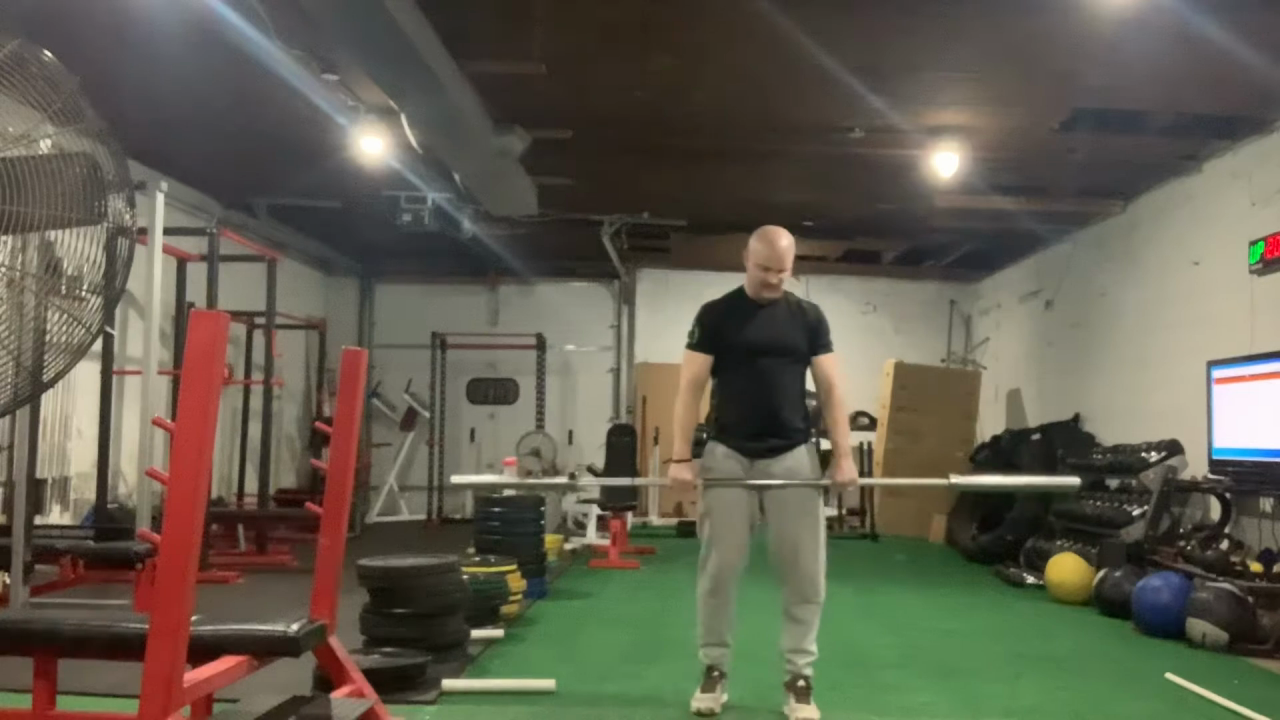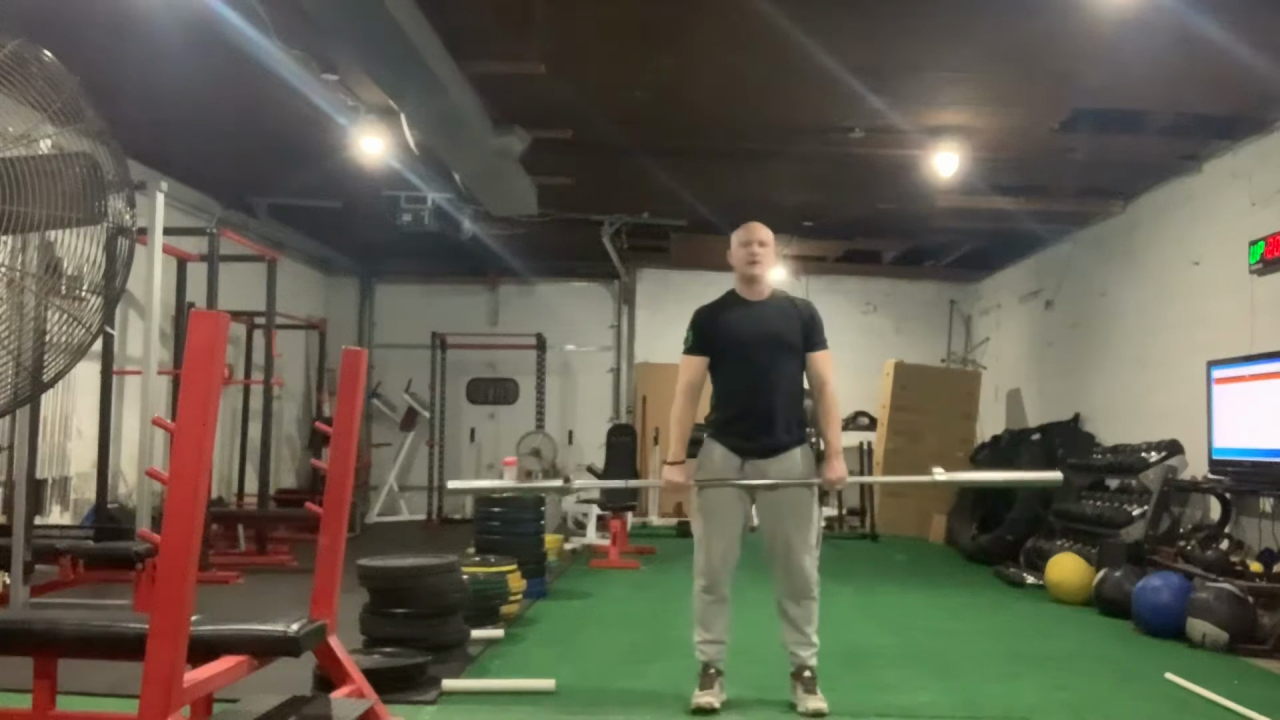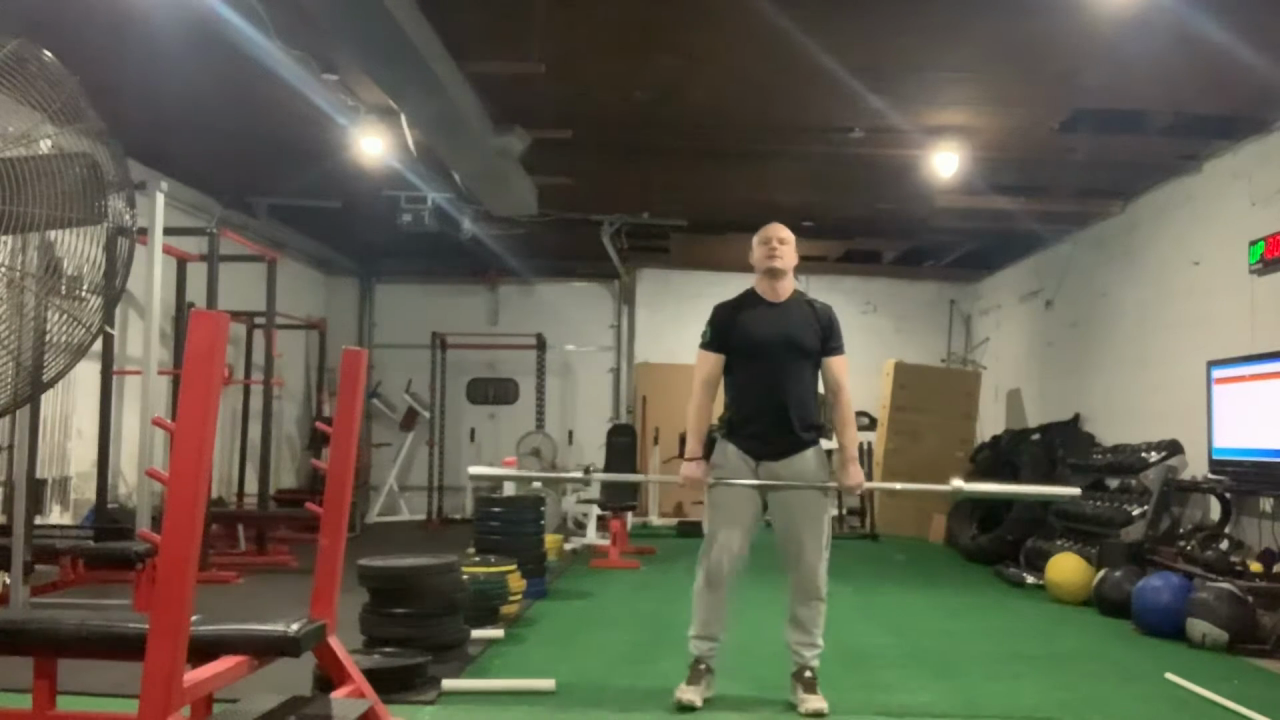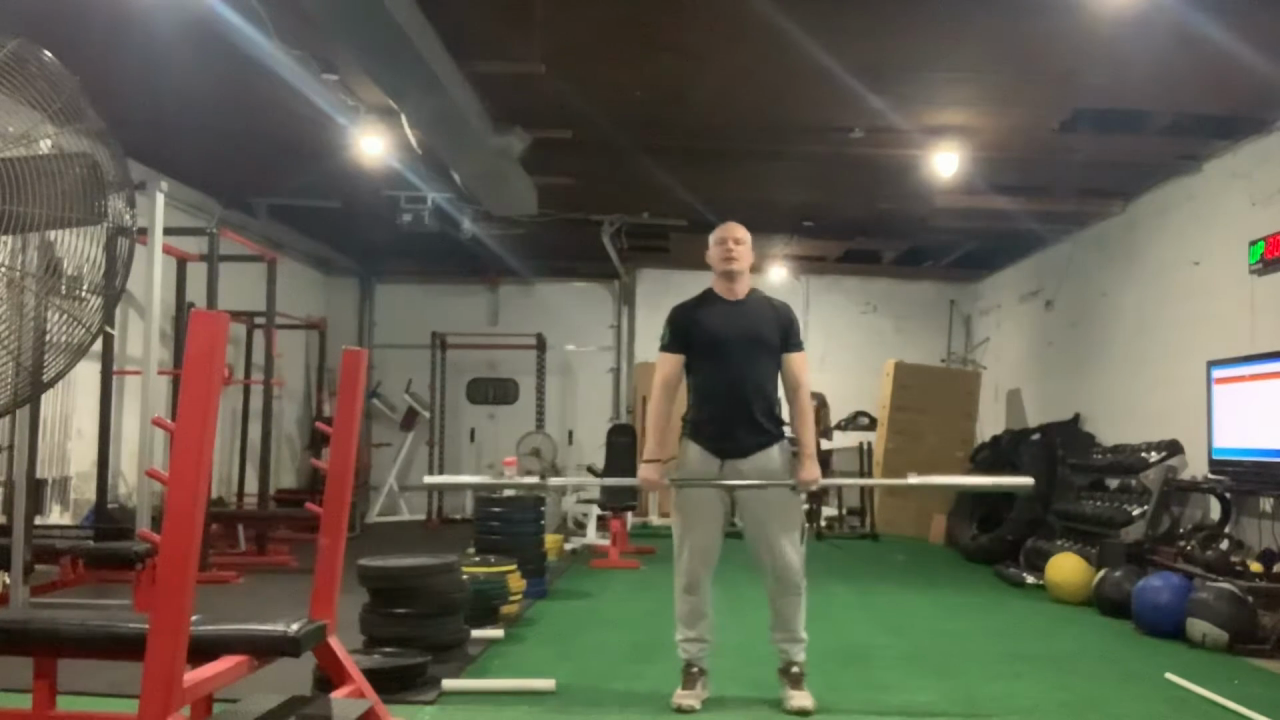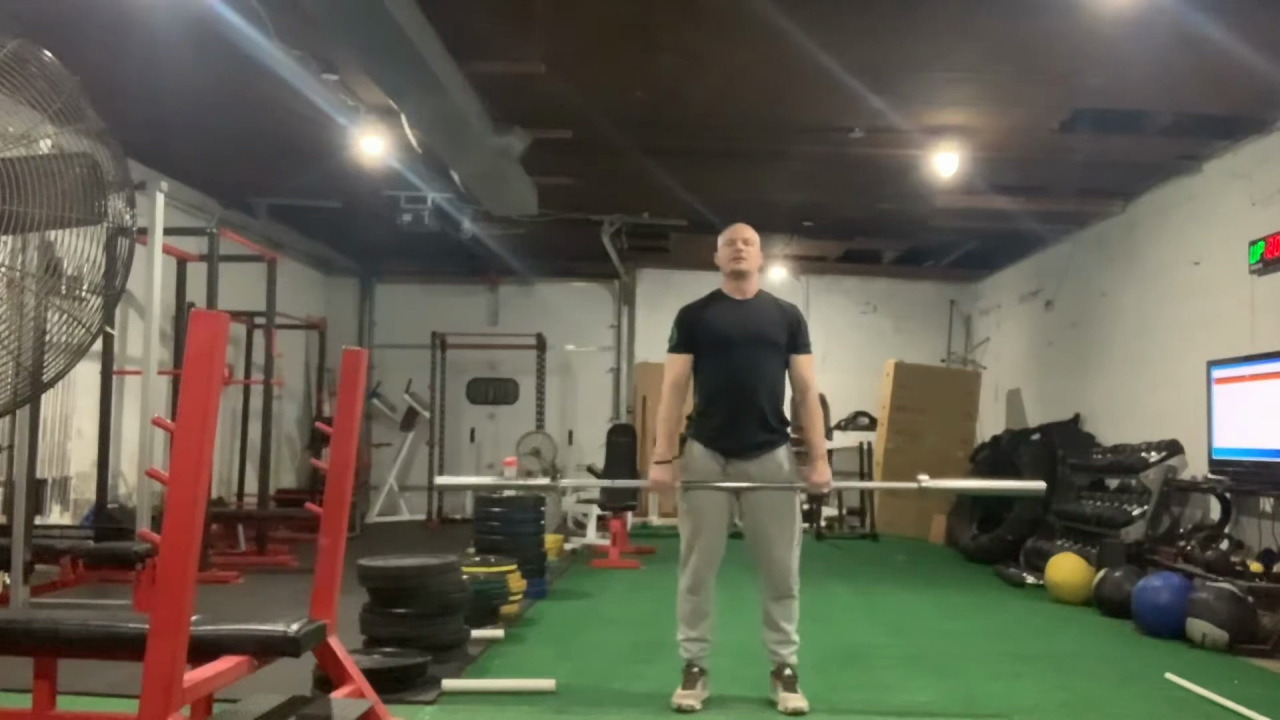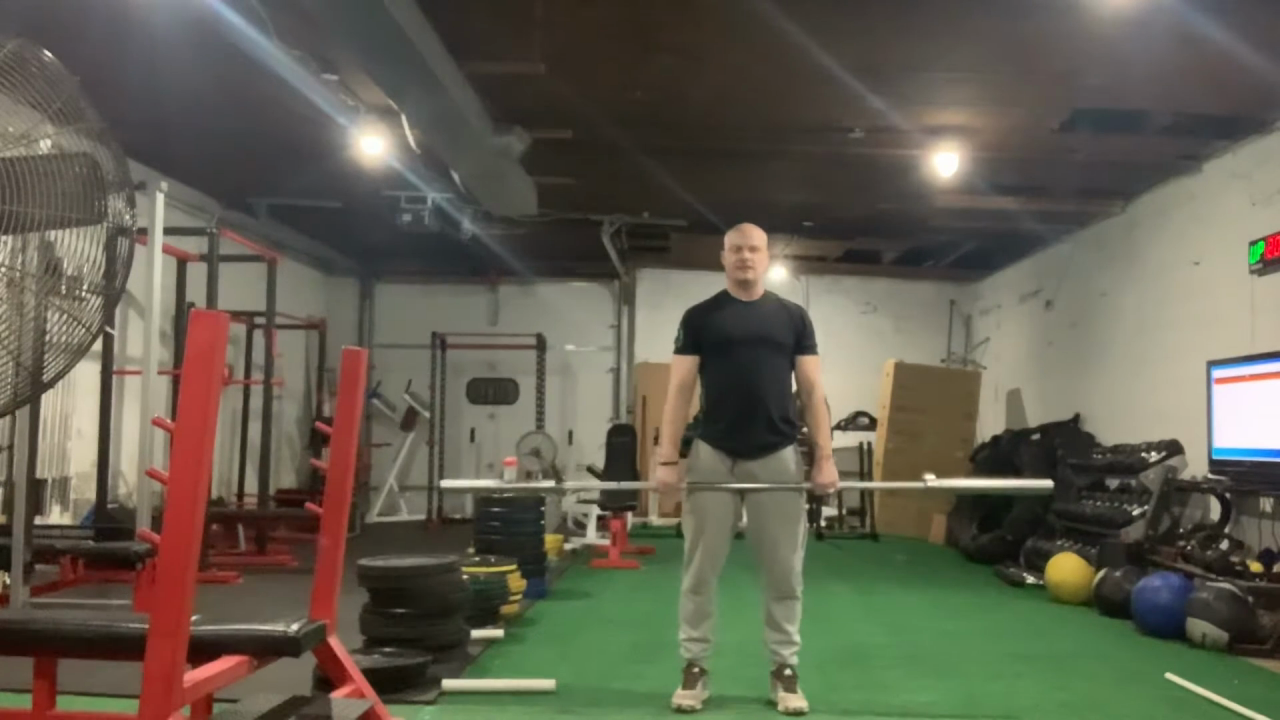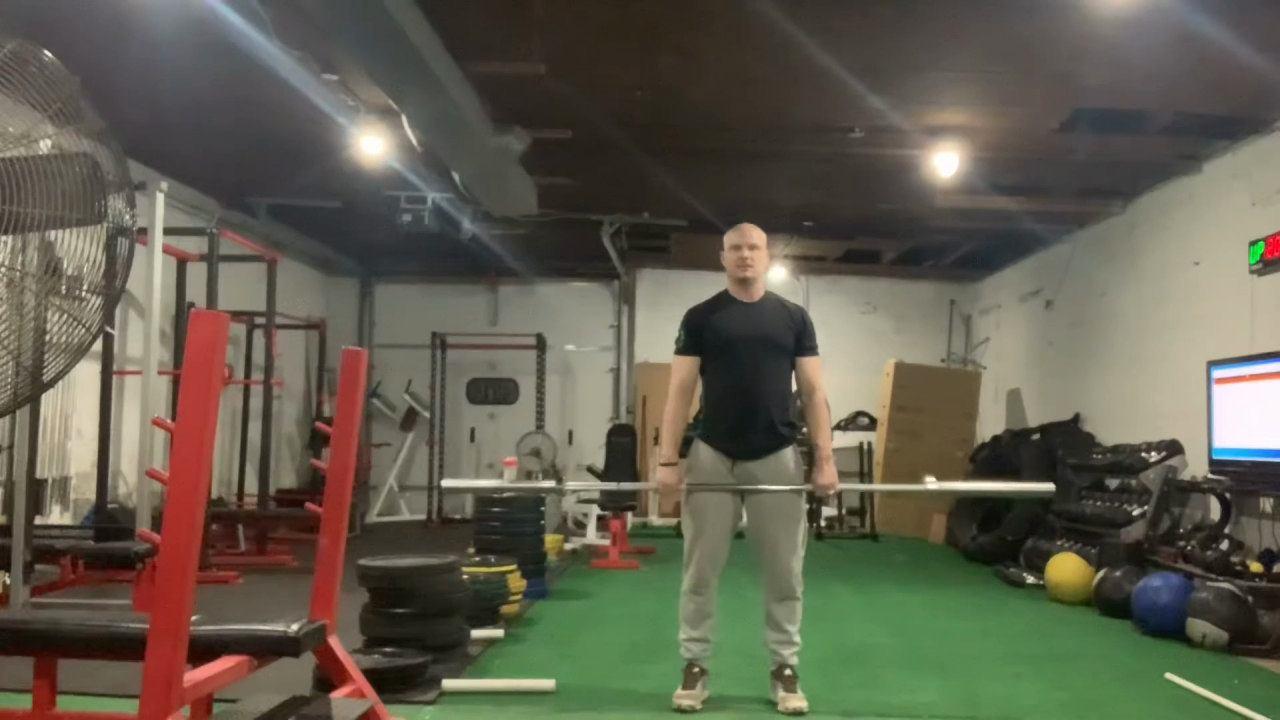
dt=0.5s
person 1, frame 1
left shoulder: (808, 316)
right shoulder: (715, 315)
left elbow: (829, 388)
right elbow: (691, 387)
left wrist: (843, 455)
right wrist: (681, 457)
left hip: (793, 457)
right hip: (727, 457)
left knee: (805, 574)
right knee: (718, 572)
left ankle: (799, 679)
right ankle: (714, 672)
person 1, frame 2
left shoulder: (802, 314)
right shoulder: (709, 318)
left elbow: (823, 386)
right elbow: (688, 390)
left wrist: (834, 454)
right wrist: (675, 458)
left hip: (789, 457)
right hip: (723, 456)
left knee: (798, 572)
right knee: (712, 569)
left ankle: (804, 670)
right ankle: (711, 669)
person 1, frame 3
left shoulder: (820, 316)
right shoulder: (728, 315)
left elbow: (838, 390)
right elbow: (705, 386)
left wrist: (850, 458)
right wrist: (693, 454)
left hip: (801, 459)
right hip: (735, 455)
left knee: (809, 573)
right knee: (717, 565)
left ankle: (805, 671)
right ankle: (701, 664)
person 1, frame 4
left shoulder: (779, 314)
right shoulder: (686, 315)
left elbow: (798, 387)
right elbow: (664, 387)
left wrist: (808, 454)
right wrist: (651, 456)
left hip: (766, 455)
right hip: (702, 456)
left knee: (786, 567)
right knee: (693, 569)
left ankle: (792, 667)
right ankle: (694, 668)
person 1, frame 5
left shoulder: (786, 315)
right shoulder: (694, 316)
left elbow: (806, 389)
right elbow: (674, 388)
left wrist: (818, 457)
right wrist: (662, 457)
left hip: (771, 457)
right hip: (705, 456)
left knee: (780, 571)
right knee: (697, 569)
left ankle: (784, 669)
right ankle: (694, 667)
person 1, frame 6
left shoulder: (793, 317)
right shoulder: (700, 317)
left elbow: (812, 390)
right elbow: (679, 390)
left wrist: (824, 457)
right wrist: (666, 458)
left hip: (777, 457)
right hip: (712, 456)
left knee: (783, 573)
right knee: (700, 570)
left ankle: (784, 669)
right ankle: (694, 667)
person 1, frame 7
left shoulder: (793, 317)
right shoulder: (700, 317)
left elbow: (812, 391)
right elbow: (680, 391)
left wrist: (824, 459)
right wrist: (667, 459)
left hip: (777, 459)
right hip: (712, 458)
left knee: (784, 574)
right knee: (700, 571)
left ankle: (784, 669)
right ankle: (694, 667)
